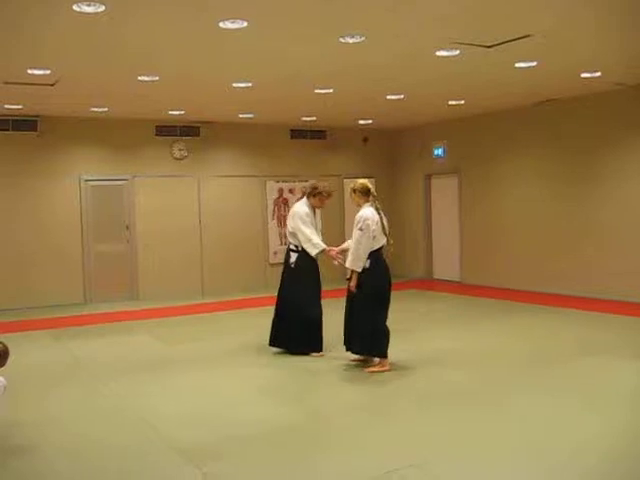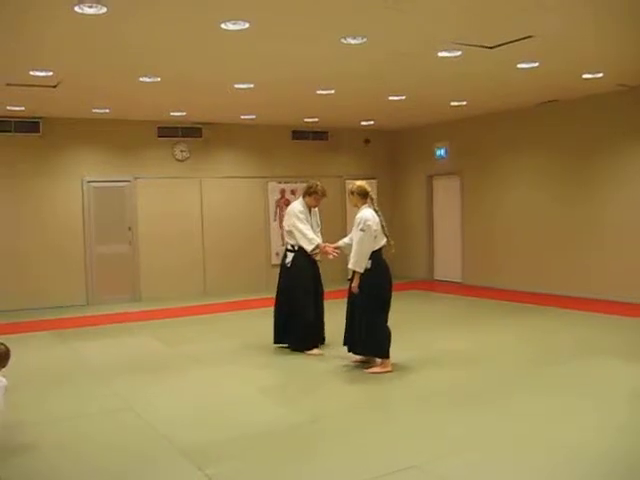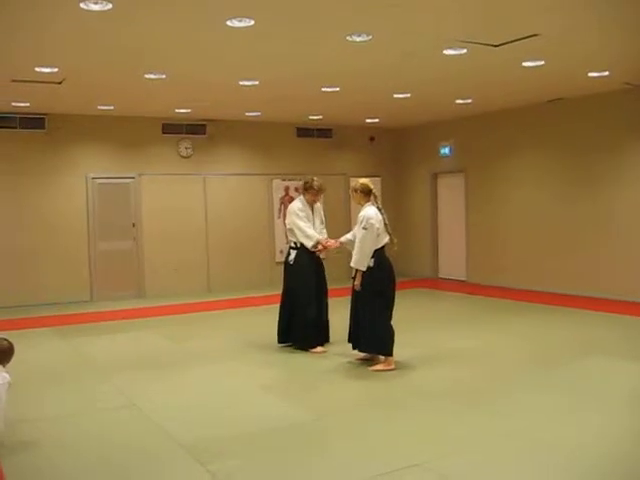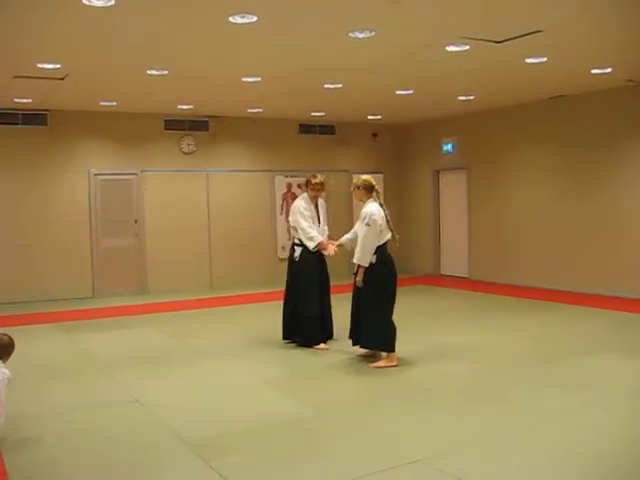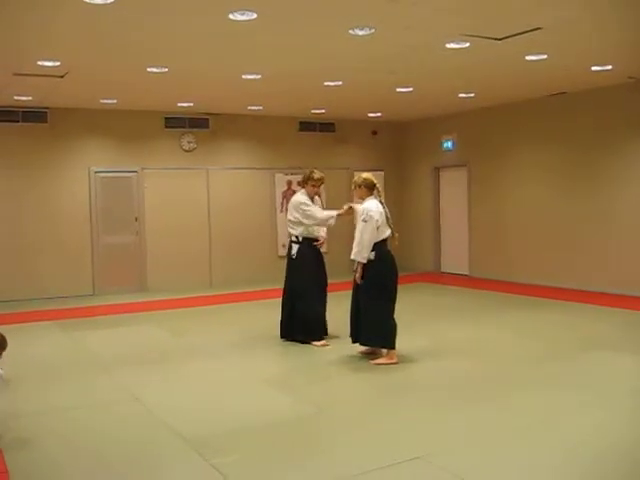
dt=0.5s
person 1, frame 1
left shoulder: (364, 215)
right shoulder: (376, 213)
left elbow: (361, 248)
left wrist: (354, 276)
right wrist: (340, 248)
left hip: (370, 270)
right hip: (376, 267)
left knee: (373, 314)
right knee: (363, 312)
left ankle: (383, 361)
right ankle: (368, 354)
person 1, frame 2
left shoulder: (364, 216)
right shoulder: (370, 213)
left elbow: (361, 249)
right elbow: (354, 239)
left wrist: (356, 277)
right wrist: (334, 246)
left hip: (371, 271)
right hip: (374, 268)
left knee: (374, 315)
right knee: (364, 312)
left ankle: (385, 362)
right ankle: (369, 354)
person 1, frame 3
left shoulder: (368, 215)
right shoulder: (372, 211)
left elbow: (364, 247)
right elbow: (357, 235)
left wrist: (359, 275)
right wrist: (338, 241)
left hip: (375, 268)
right hip: (376, 266)
left knee: (378, 312)
right knee: (367, 310)
left ankle: (388, 360)
right ankle: (373, 352)
person 1, frame 4
left shoulder: (370, 211)
right shoulder: (372, 208)
left elbow: (366, 243)
right elbow: (358, 233)
left wrist: (361, 271)
right wrist: (339, 242)
left hip: (377, 265)
right hip: (377, 263)
left knee: (379, 309)
right knee: (367, 306)
left ankle: (390, 356)
right ankle: (375, 348)
person 1, frame 5
left shoulder: (368, 208)
right shoulder: (375, 204)
left elbow: (364, 240)
left wrist: (359, 267)
right wrist: (355, 209)
left hip: (377, 262)
right hip: (379, 259)
left knee: (380, 306)
right knee: (368, 303)
left ankle: (390, 353)
right ankle: (376, 346)
person 2, frame 1
left shoulder: (312, 209)
right shoulder: (300, 211)
right elbow: (308, 237)
left wrist: (327, 249)
right wrist: (327, 251)
left hip: (305, 257)
right hip: (298, 258)
left knee: (303, 300)
right knee: (304, 302)
left ankle: (290, 341)
right ankle: (307, 345)
person 2, frame 2
left shoulder: (313, 211)
right shoulder: (294, 210)
right elbow: (305, 234)
left wrist: (320, 248)
right wrist: (322, 246)
left hip: (308, 257)
right hip: (295, 259)
left knee: (314, 298)
right knee: (301, 301)
left ankle: (311, 339)
right ankle: (305, 343)
person 2, frame 3
left shoulder: (317, 207)
right shoulder: (295, 208)
left elbow: (321, 229)
right elbow: (305, 231)
left wrist: (322, 244)
right wrist: (323, 242)
left hip: (313, 255)
right hip: (299, 256)
left knee: (318, 296)
right knee: (304, 299)
left ankle: (317, 337)
right ankle: (307, 341)
person 2, frame 4
left shoulder: (320, 203)
right shoulder: (300, 205)
right elbow: (306, 230)
left wrist: (324, 242)
right wrist: (323, 243)
left hip: (314, 251)
right hip: (302, 253)
left knee: (320, 292)
right knee: (307, 295)
left ankle: (315, 333)
right ankle: (310, 337)
person 2, frame 5
left shoulder: (315, 200)
right shoulder: (299, 201)
right elbow: (316, 217)
left wrist: (322, 237)
right wrist: (340, 212)
left hip: (311, 247)
right hip: (300, 249)
left knee: (317, 289)
right knee: (305, 291)
right ankle: (310, 334)
